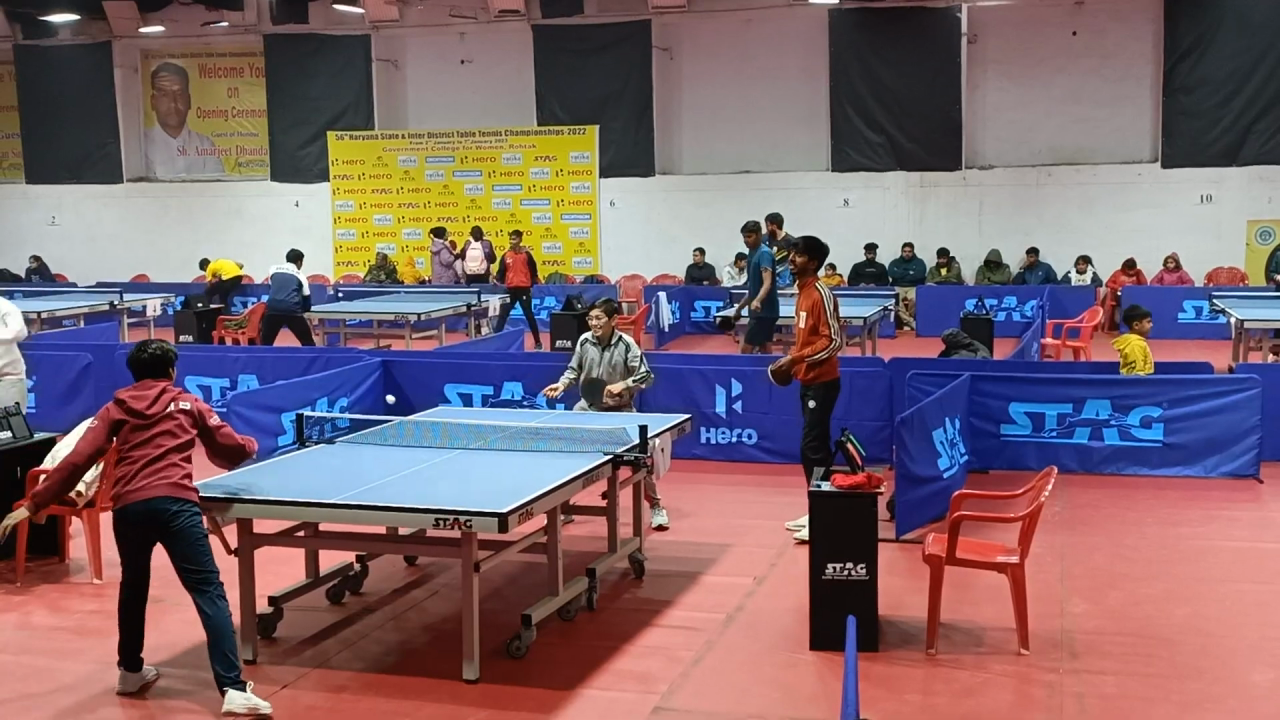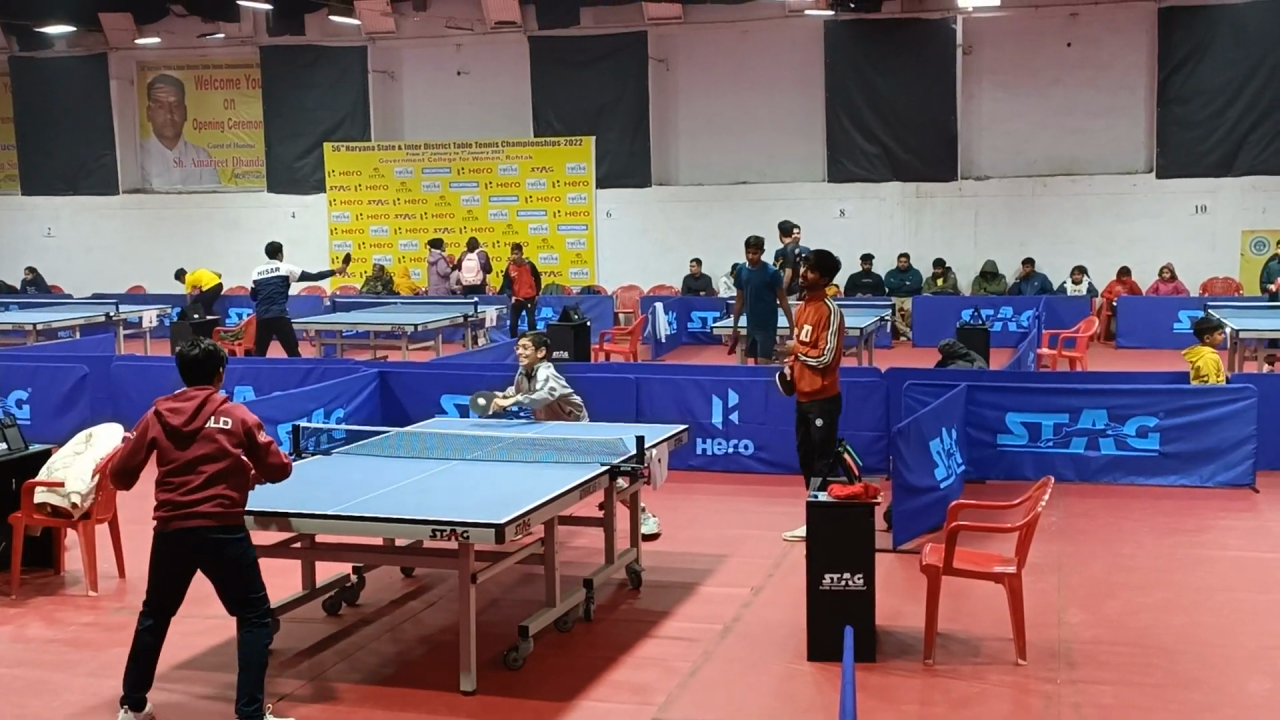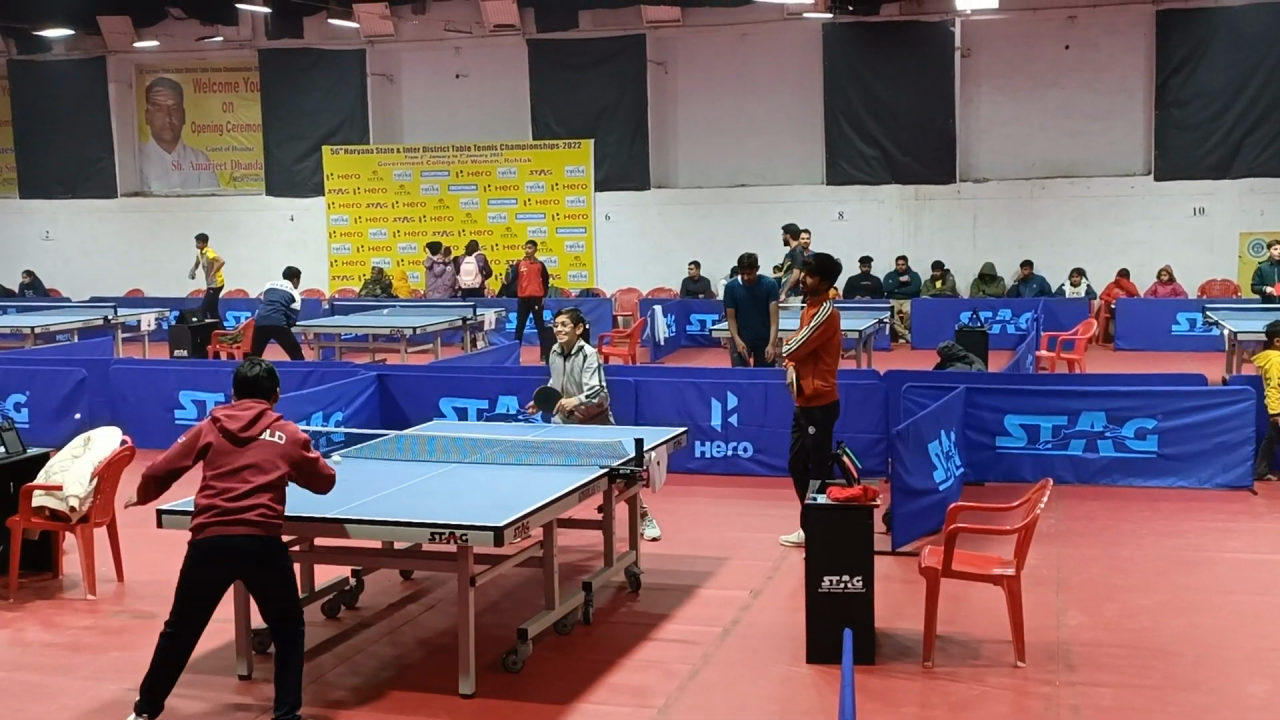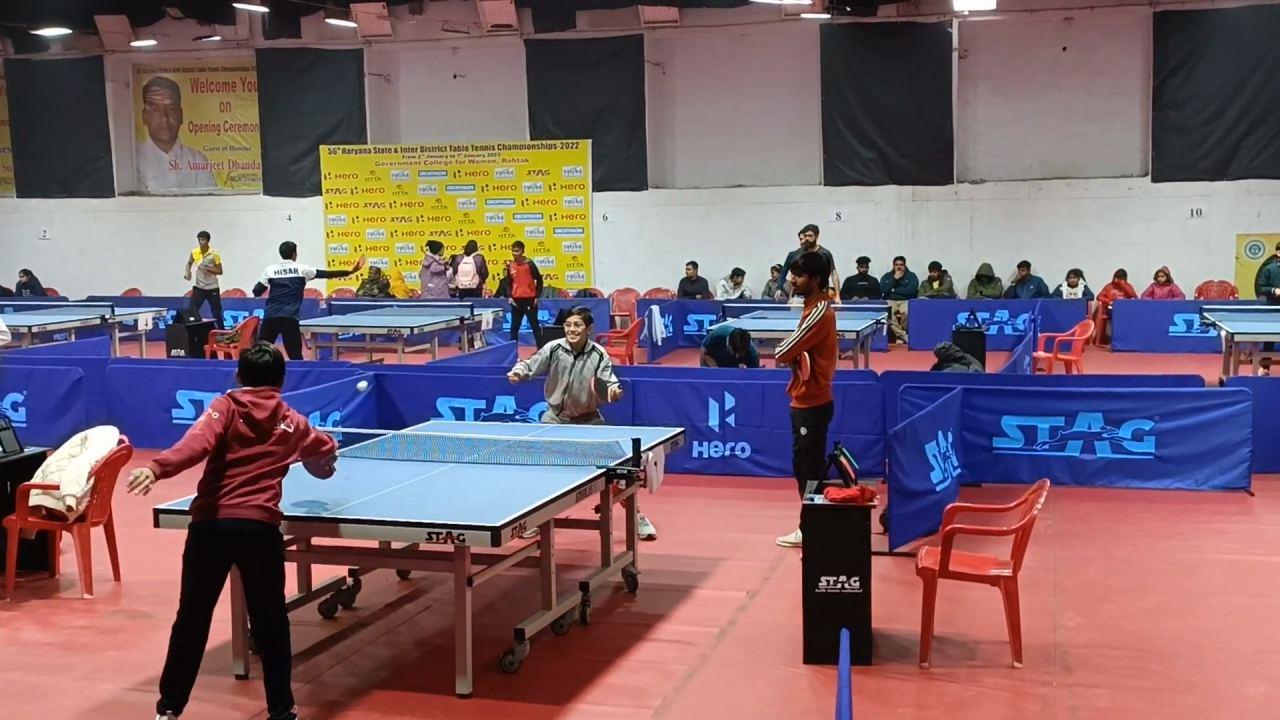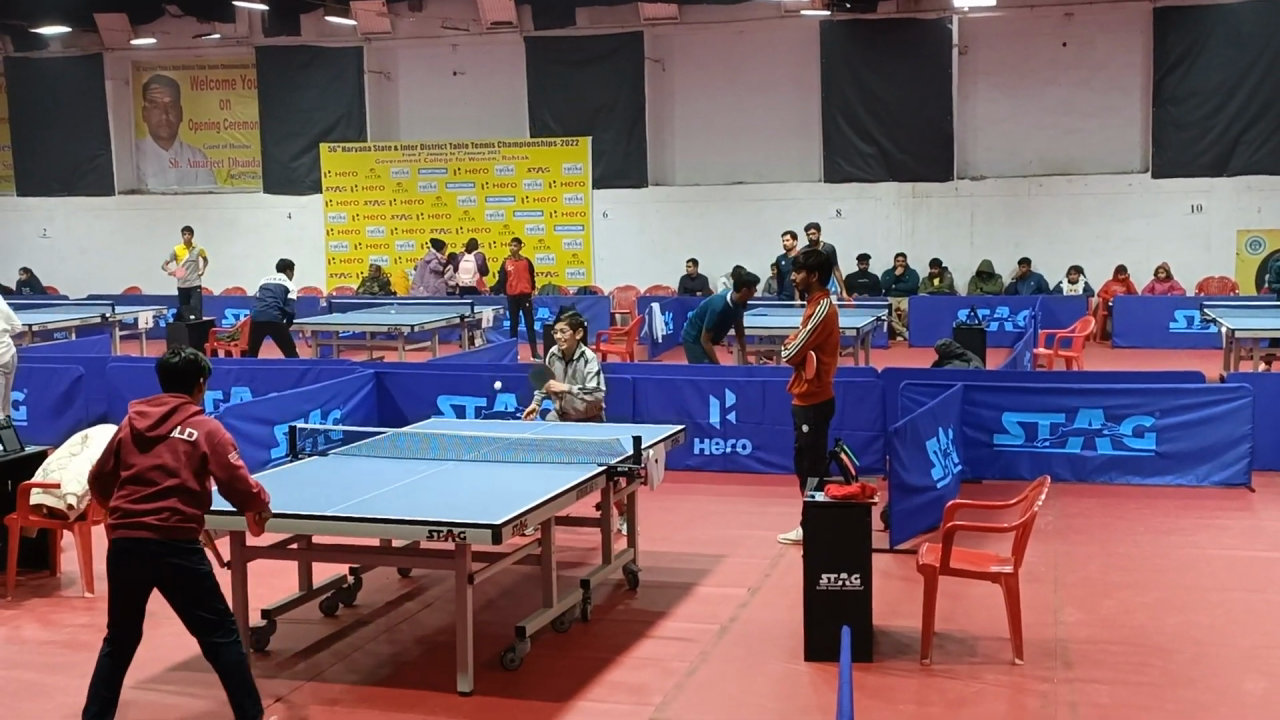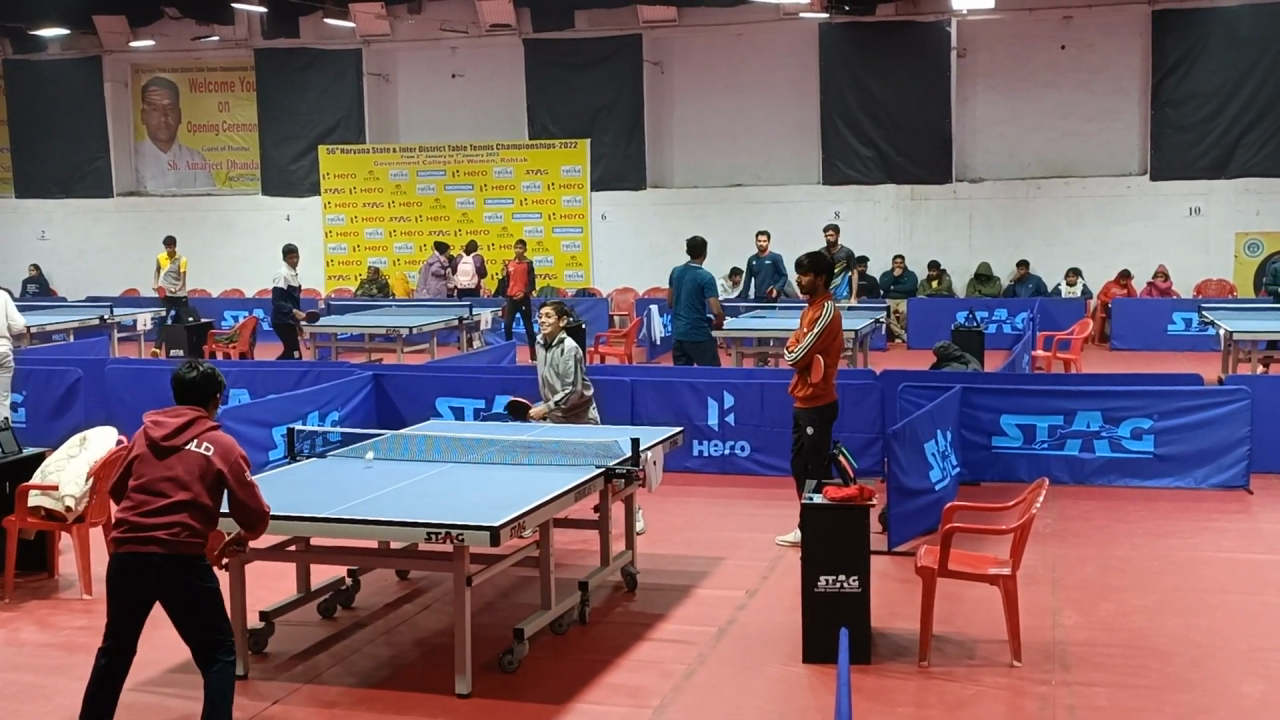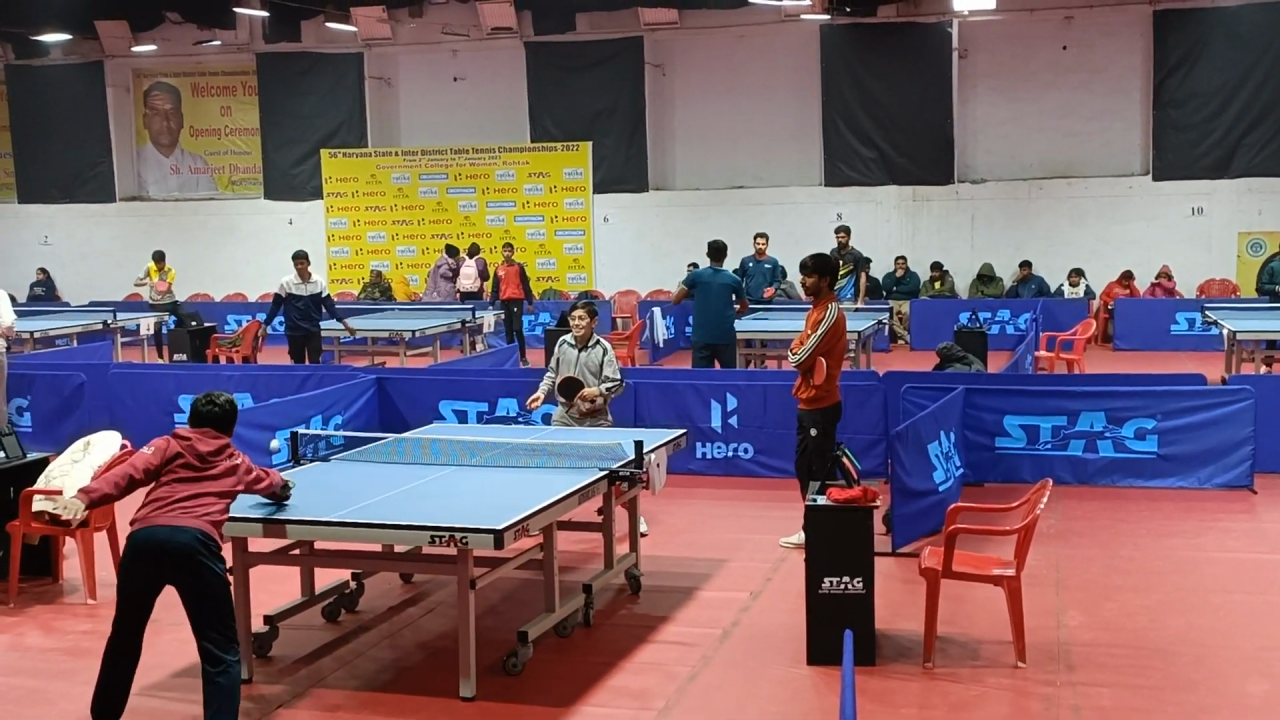
dt=0.5s
person 1, frame 1
left shoulder: (116, 409)
right shoulder: (188, 404)
left elbow: (77, 462)
right elbow: (232, 449)
left wrist: (32, 504)
right wrist: (249, 446)
left hip: (128, 509)
right hip: (174, 504)
left knee: (133, 586)
right knee: (209, 592)
left ankle: (131, 671)
right ankle: (234, 689)
person 1, frame 2
left shoulder: (156, 416)
right shoulder: (237, 416)
left elbow: (119, 473)
right elbow: (279, 469)
right wrist: (252, 470)
left hip: (171, 533)
right hip: (222, 532)
left knee: (155, 615)
right knee: (256, 618)
person 1, frame 3
left shoulder: (210, 427)
right shoulder: (288, 434)
left elbow: (157, 474)
right elbow: (324, 481)
left wrist: (142, 496)
left hip: (209, 540)
right hip: (262, 541)
left knee: (179, 628)
right knee: (288, 630)
person 1, frame 4
left shoulder: (227, 406)
right shoulder: (293, 421)
left elbow: (198, 442)
right elbow: (325, 454)
left wrist: (154, 469)
left hip: (211, 525)
right hip: (261, 528)
left knee: (190, 620)
right knee: (271, 626)
person 1, frame 5
left shoulder: (129, 424)
right shoulder: (206, 429)
left elbow: (99, 480)
right elbow: (242, 490)
left wrist: (119, 509)
right wrist: (261, 507)
left hip: (124, 545)
right hip: (174, 546)
left knee: (120, 639)
right knee: (221, 635)
person 1, frame 6
left shoulder: (145, 435)
right shoulder: (222, 446)
left elbow: (116, 490)
right elbow: (255, 517)
right wrist: (237, 541)
left hip: (126, 555)
right hip: (180, 559)
left knee: (114, 649)
right knee: (218, 655)
person 1, frame 7
left shoulder: (170, 446)
right shoulder: (237, 463)
left elbow: (130, 473)
right elbow: (279, 488)
left wrist: (83, 498)
right wrist: (279, 484)
left hip: (145, 540)
right hip: (197, 542)
left knee: (124, 640)
right knee: (221, 651)
person 2, frame 1
left shoulder: (821, 294)
right shoulder: (802, 293)
left elbow: (833, 341)
left wrist: (797, 358)
right wrist: (793, 356)
left hip: (822, 382)
right hip: (808, 381)
left knee: (811, 449)
right knee: (818, 448)
person 2, frame 2
left shoulder: (830, 311)
right shoulder: (802, 308)
left elbow: (824, 357)
left wrist: (795, 347)
right wrist: (790, 365)
left hip: (823, 399)
right hip: (803, 397)
left knee: (823, 466)
right knee: (806, 463)
person 2, frame 3
left shoulder: (825, 313)
right shoulder: (809, 309)
left elbow: (792, 349)
left wrist: (788, 344)
right wrist: (792, 367)
left hip: (820, 404)
right hip: (804, 402)
left knee: (819, 471)
right knee: (797, 465)
person 2, frame 4
left shoulder: (818, 313)
right shoulder: (816, 308)
left elbow: (783, 353)
right elbow: (800, 349)
left wrist: (786, 349)
right wrist: (795, 353)
left hip: (812, 403)
right hip: (807, 400)
left knee: (811, 469)
right knee: (803, 467)
left ankle: (813, 530)
right ankle: (810, 527)
person 2, frame 5
left shoulder: (822, 309)
right shoulder: (816, 305)
left elbow: (790, 355)
right elbow: (796, 345)
left wrist: (790, 348)
right wrist: (793, 346)
left hip: (813, 400)
right hip: (807, 398)
left knee: (813, 467)
right knee: (804, 465)
person 2, frame 6
left shoulder: (826, 312)
right shoulder: (810, 309)
left elbow: (797, 357)
right elbow: (792, 347)
left wrist: (794, 353)
right wrist: (794, 351)
left hip: (817, 403)
right hip: (803, 400)
left knee: (816, 469)
right knee: (800, 465)
person 2, frame 7
left shoulder: (831, 314)
right shoulder: (816, 310)
left elbow: (800, 359)
right elbow: (798, 350)
left wrist: (797, 353)
right wrist: (798, 351)
left hip: (820, 405)
right hip: (809, 402)
left knee: (820, 471)
right knee: (804, 467)
person 3, frame 1
left shoulder: (626, 344)
right shoulder: (584, 341)
left elbow: (646, 377)
right elbow: (574, 370)
left wrist: (624, 384)
right wrist: (561, 385)
left hip: (620, 410)
right hip: (588, 407)
left ankle: (656, 507)
person 3, frame 2
left shoulder: (544, 372)
right shoulder: (522, 372)
left elbow: (542, 397)
right elbow: (516, 391)
left wrist: (510, 400)
right wrist: (502, 398)
left hip: (575, 425)
left ankle: (644, 515)
person 3, frame 3
left shoulder: (588, 354)
right shoulder: (555, 352)
left elbow: (597, 391)
left wrist: (576, 400)
left hip: (595, 420)
right hip: (565, 420)
left ankle: (644, 519)
person 3, frame 4
left shoulder: (599, 355)
right shoulder: (554, 349)
left elbow: (612, 382)
right elbow: (529, 365)
left wrist: (614, 390)
right wrist: (518, 371)
left hip: (589, 420)
right hip: (556, 417)
left ankle: (636, 518)
person 3, frame 5
left shoulder: (589, 359)
right shoulder: (553, 355)
left elbow: (596, 394)
left wrist: (565, 388)
right wrist: (536, 402)
left hip: (589, 421)
right hip: (559, 418)
left knee: (608, 471)
right knee: (539, 465)
left ankle: (624, 516)
right ankle: (533, 515)
person 3, frame 6
left shoulder: (570, 348)
right shoulder: (540, 342)
left elbow: (573, 389)
left wrist: (546, 407)
right wrist: (542, 406)
left hip: (580, 413)
right hip: (552, 415)
left knee: (605, 462)
right knee: (541, 464)
left ankle: (632, 510)
right ankle: (536, 517)
person 3, frame 7
left shoulder: (603, 349)
right shoulder: (563, 343)
left elbow: (617, 383)
right elbow: (553, 373)
left wrist: (598, 391)
right wrist: (542, 392)
left hip: (595, 417)
right hip: (566, 414)
left knee: (611, 468)
right knee: (550, 464)
left ankle: (632, 511)
